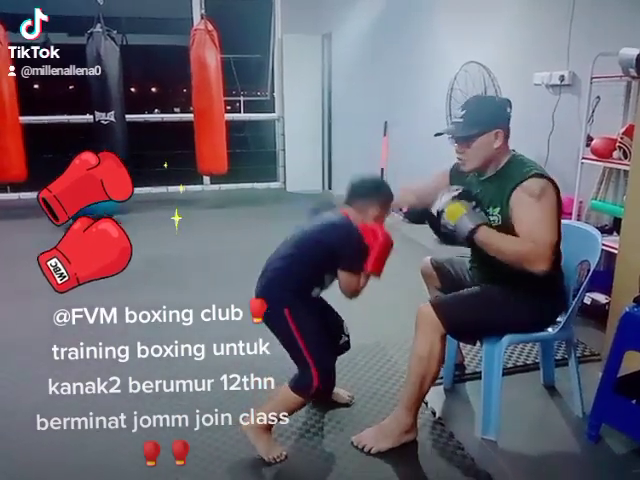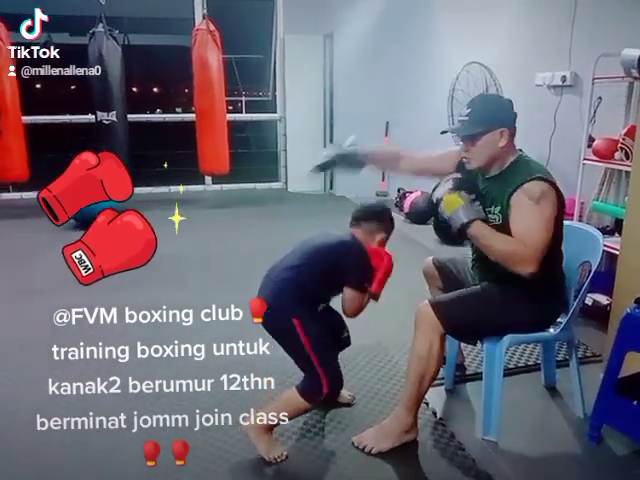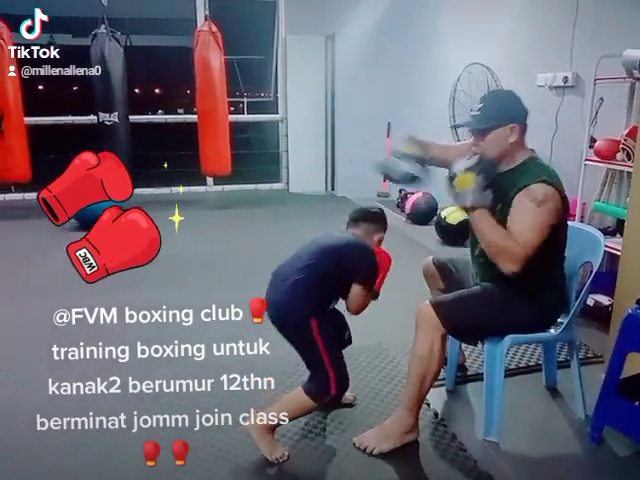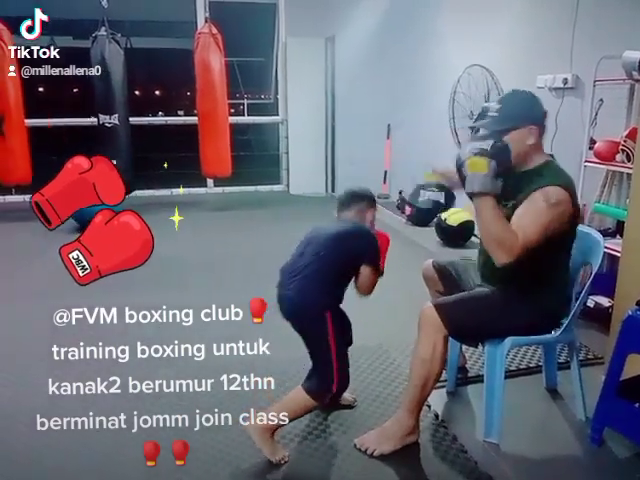
dt=0.1s
person 1, frame 1
left shoulder: (531, 186)
right shoulder: (469, 170)
left elbow: (539, 260)
right elbow: (418, 194)
left wrist: (472, 227)
left hip: (533, 297)
right hip: (489, 275)
left knee: (430, 315)
right knee: (431, 268)
left ankle: (403, 423)
right ankle: (451, 350)
person 1, frame 2
left shoulder: (533, 187)
right shoulder: (471, 163)
left elbow: (526, 262)
right elbow: (412, 161)
left wrist: (468, 222)
right wrist: (362, 156)
left hip: (530, 298)
right hip: (489, 276)
left knee: (428, 315)
right knee: (433, 268)
left ankle: (403, 423)
right ankle: (445, 352)
person 1, frame 3
left shoulder: (538, 188)
right shoulder: (489, 159)
left elbow: (510, 260)
right elbow: (436, 153)
left wrist: (476, 205)
right wrist: (412, 149)
left hip: (530, 300)
right hip: (491, 277)
left knee: (429, 315)
right knee: (434, 268)
left ankle: (404, 423)
right ankle: (449, 351)
person 1, frame 4
left shoulder: (551, 191)
right shoulder: (503, 161)
left elbow: (504, 251)
right elbow: (457, 175)
left wrist: (482, 193)
left hip: (532, 301)
right hip: (496, 279)
left knee: (433, 317)
right knee: (433, 271)
left ankle: (405, 424)
right ankle: (451, 353)
person 2, frame 1
left shoulder: (333, 221)
right shoulder: (350, 236)
right elbow: (350, 289)
left wrist: (362, 258)
right wrist: (374, 260)
left hip: (282, 289)
right hip: (281, 299)
left knee: (337, 337)
right knee: (316, 376)
left ankle: (325, 391)
right ankle: (259, 426)
person 2, frame 2
left shoulder: (337, 240)
right shoulder: (357, 254)
right elbow: (352, 308)
left wrist: (363, 280)
right wrist: (374, 287)
left hip: (276, 297)
right hip: (285, 308)
left knee: (337, 334)
right knee: (324, 382)
left ankle: (325, 394)
right ankle: (260, 426)
person 2, frame 3
left shoulder: (330, 240)
right shoulder: (366, 253)
right elbow: (355, 305)
right wrist: (374, 283)
left hip: (279, 296)
right hip: (296, 308)
left knee: (338, 332)
right knee: (330, 383)
left ankle: (329, 396)
right ankle: (263, 425)
person 2, frame 4
left shoulder: (326, 229)
right shoulder: (365, 236)
right elbow: (364, 287)
right wrist: (376, 261)
left hip: (289, 292)
right hip: (310, 301)
left knee: (342, 332)
right knee: (331, 380)
left ankle: (329, 394)
right ankle: (264, 425)
